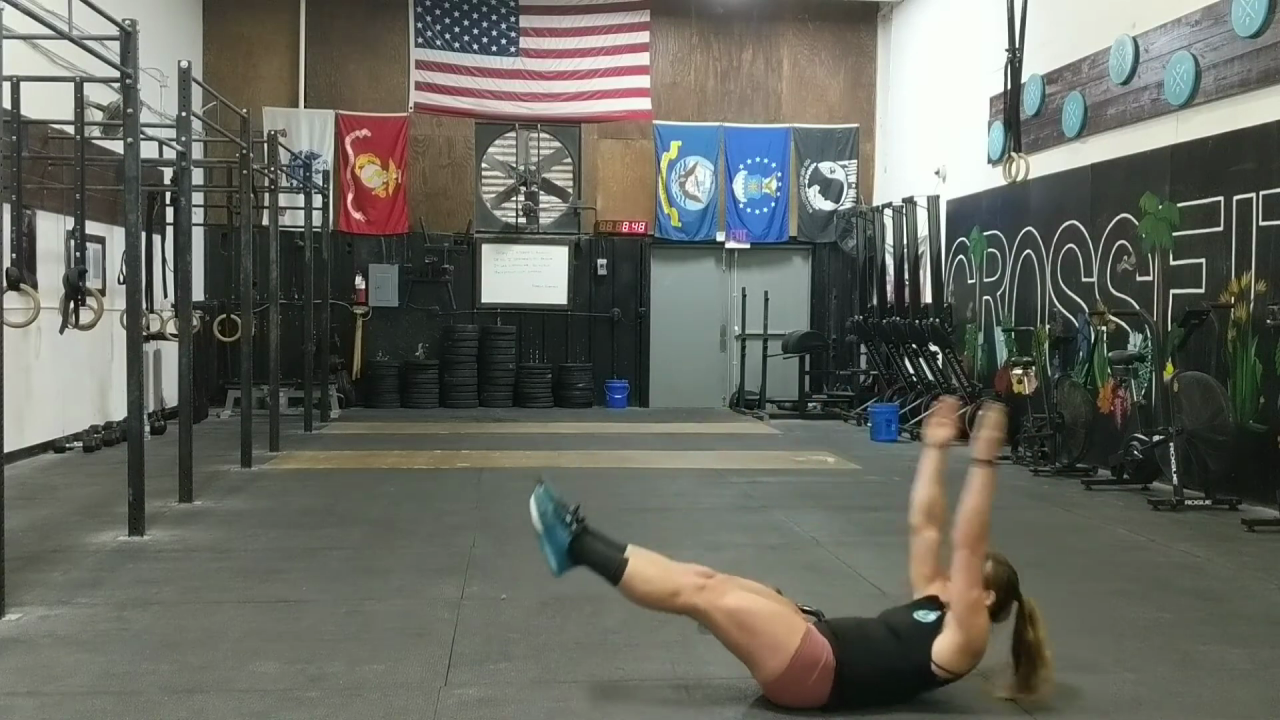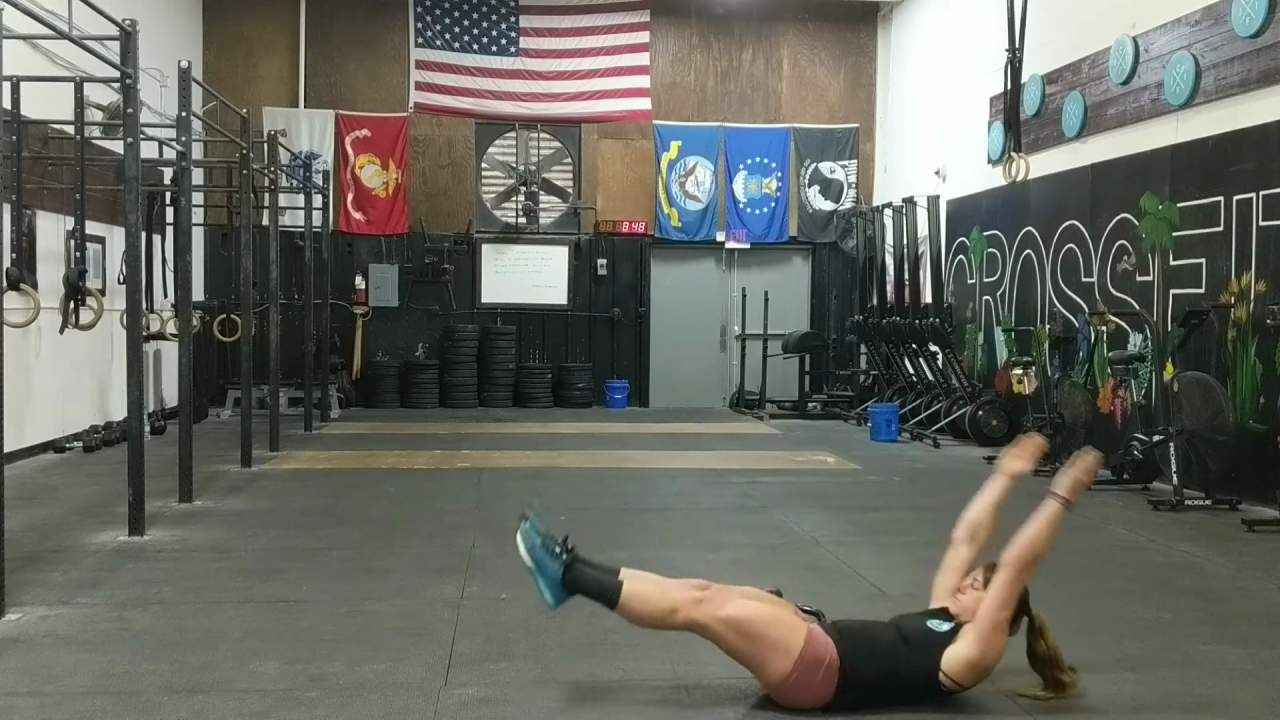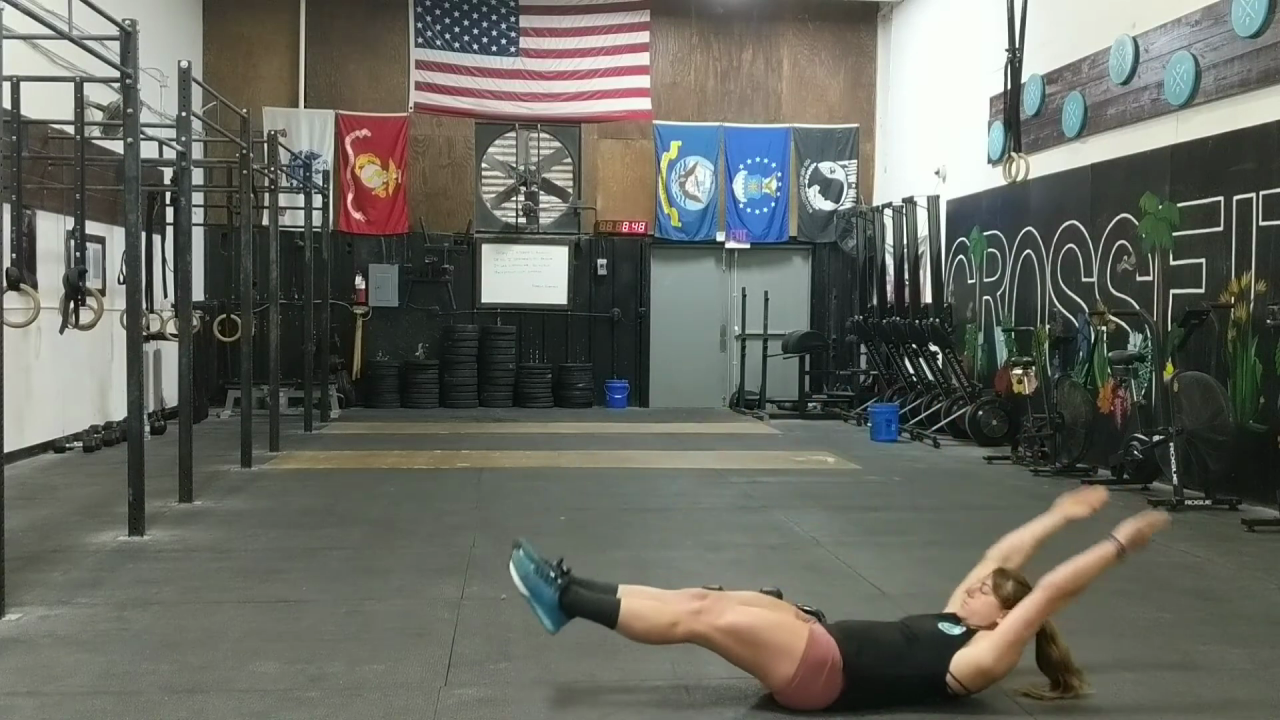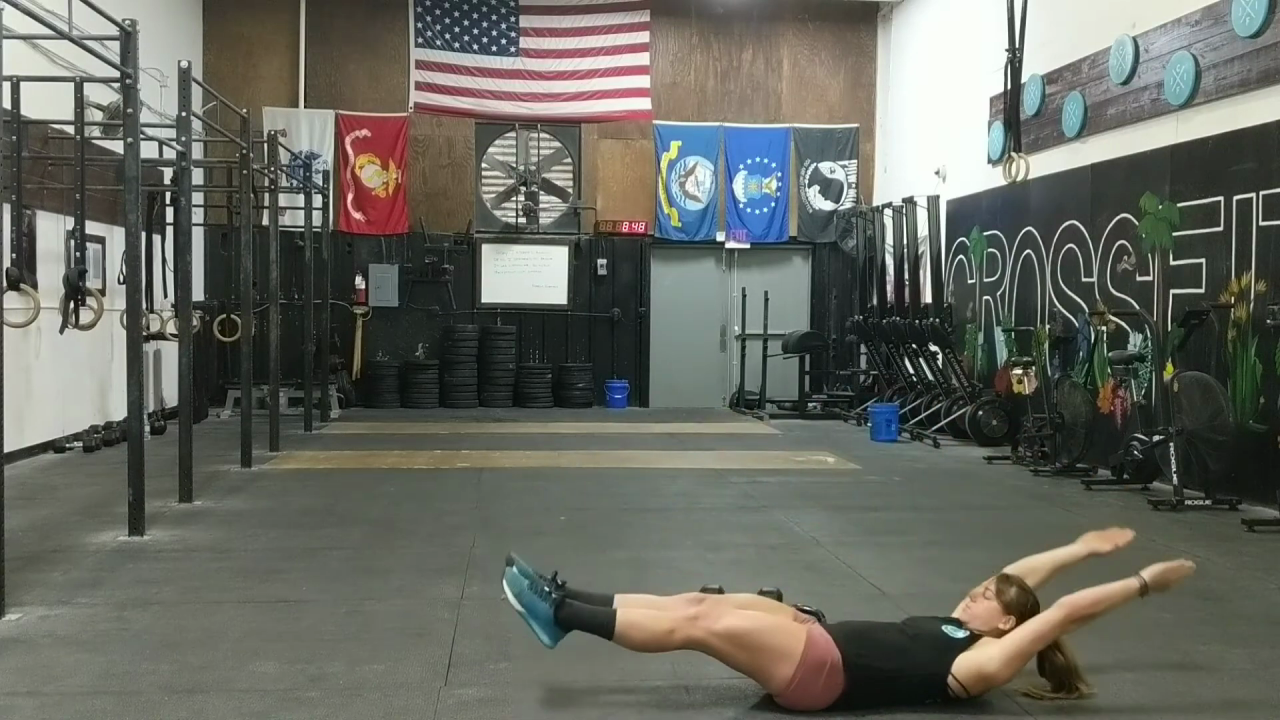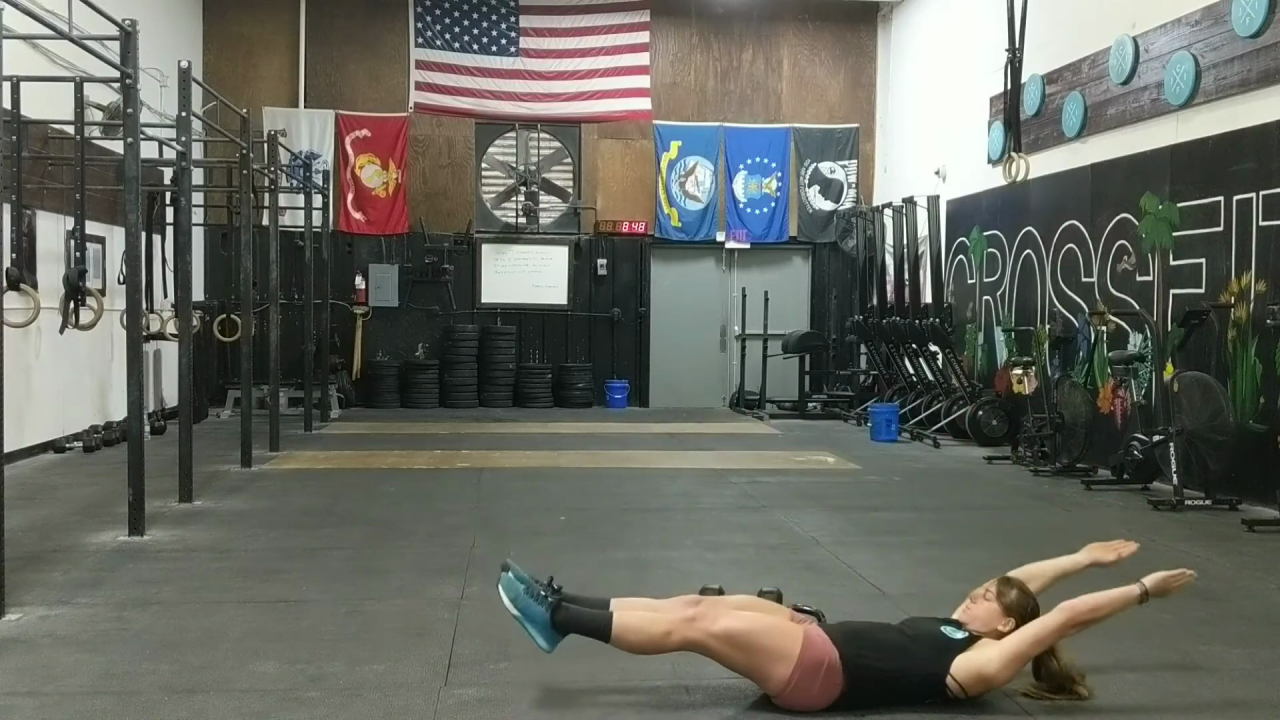
dt=0.1s
person 1, frame 1
left shoulder: (962, 641)
right shoulder: (931, 606)
left elbow: (969, 554)
right elbow: (922, 524)
left wrist: (980, 464)
right wrist: (935, 448)
left hip: (812, 672)
right hip: (808, 647)
left knee: (695, 591)
right knee: (700, 580)
left ankle: (577, 544)
right ankle: (578, 541)
person 1, frame 2
left shoulder: (977, 651)
right shoulder: (948, 615)
left elbow: (1013, 569)
right elbow: (964, 542)
left wrist: (1060, 497)
right wrist: (1006, 477)
left hip: (820, 673)
right hip: (820, 644)
left knee: (695, 606)
right knee: (702, 590)
left ankle: (573, 576)
right ankle: (574, 570)
person 1, frame 3
left shoulder: (982, 662)
right shoulder: (958, 628)
left elbow: (1044, 595)
right elbow: (996, 561)
left wrist: (1116, 544)
right wrist: (1058, 514)
left hip: (821, 671)
right hip: (817, 643)
left knee: (695, 616)
right knee: (701, 600)
left ankle: (569, 600)
right ankle: (570, 591)
person 1, frame 4
left shoulder: (988, 664)
right shoulder: (966, 632)
left elbow: (1062, 613)
right elbow: (1013, 575)
left wrist: (1142, 582)
right wrist: (1082, 547)
left hip: (821, 672)
right hip: (820, 642)
left knee: (696, 621)
right knee: (699, 604)
left ankle: (566, 613)
right ankle: (566, 604)
person 1, frame 5
left shoulder: (985, 665)
right shoulder: (962, 635)
left elbow: (1059, 618)
right elbow: (1015, 580)
left wrist: (1142, 590)
right wrist: (1086, 558)
left hip: (821, 671)
right hip: (818, 641)
left knee: (693, 622)
right knee: (696, 606)
left ankle: (561, 618)
right ankle: (562, 608)
